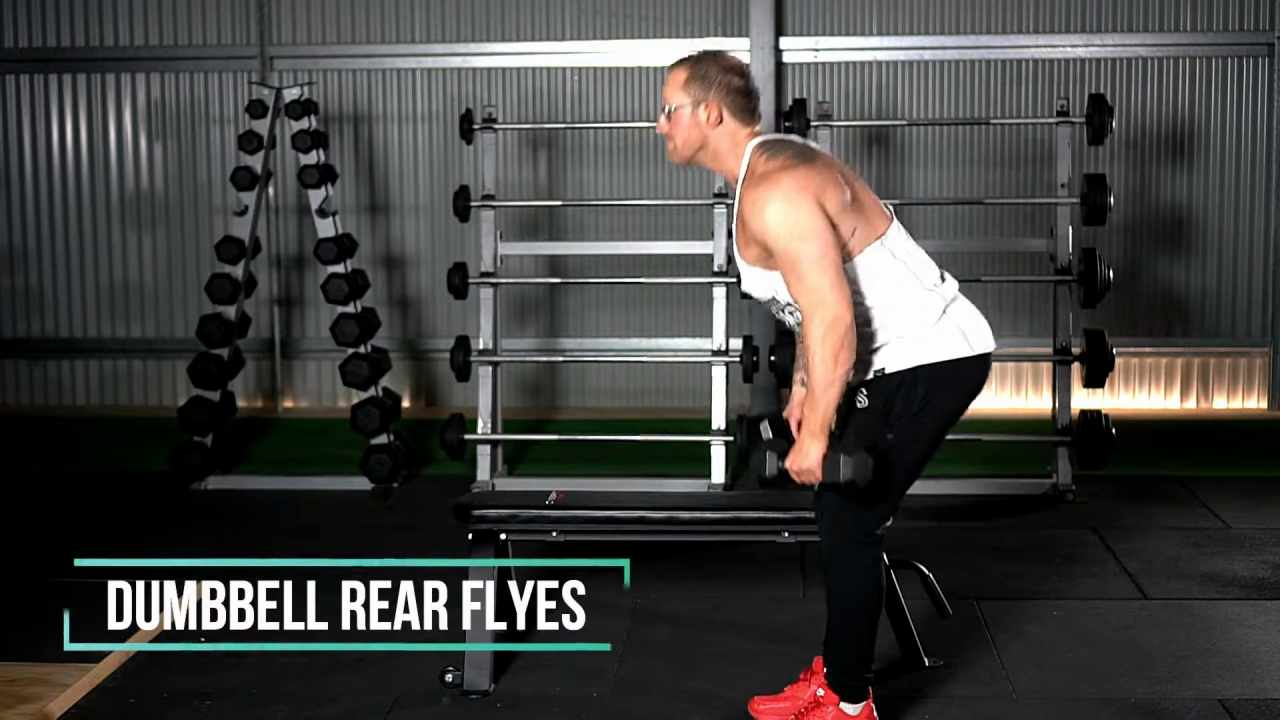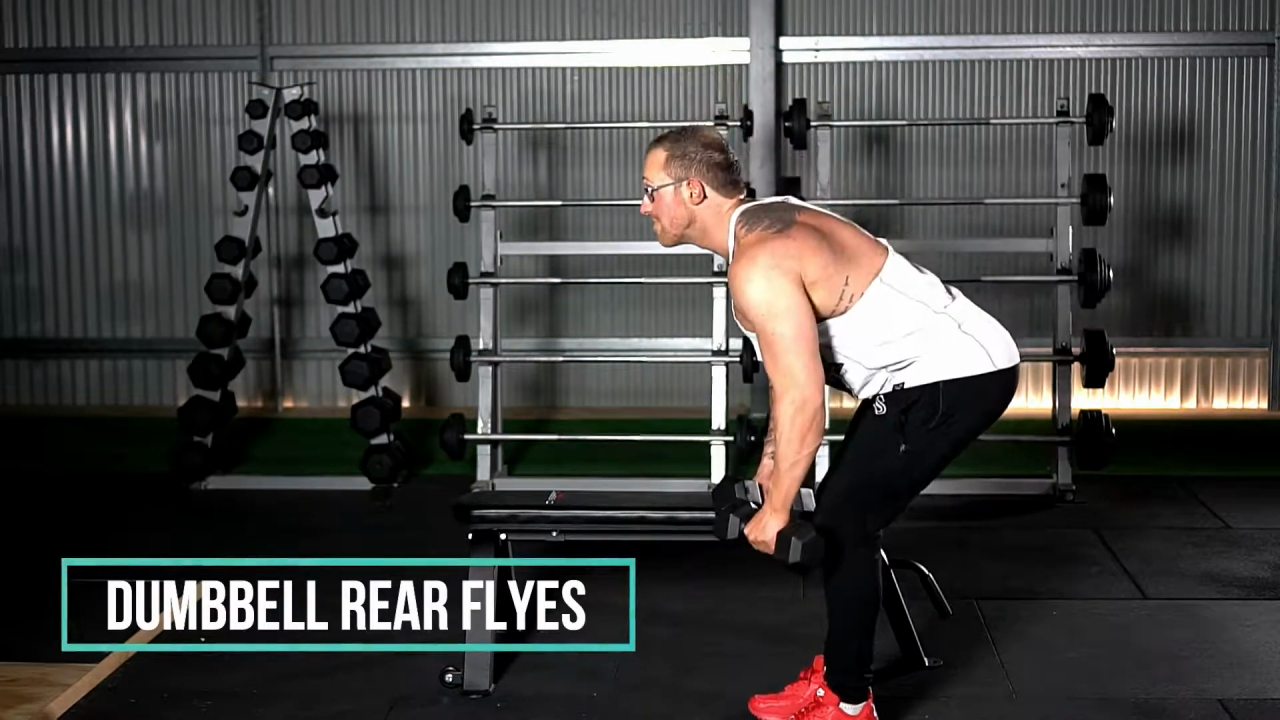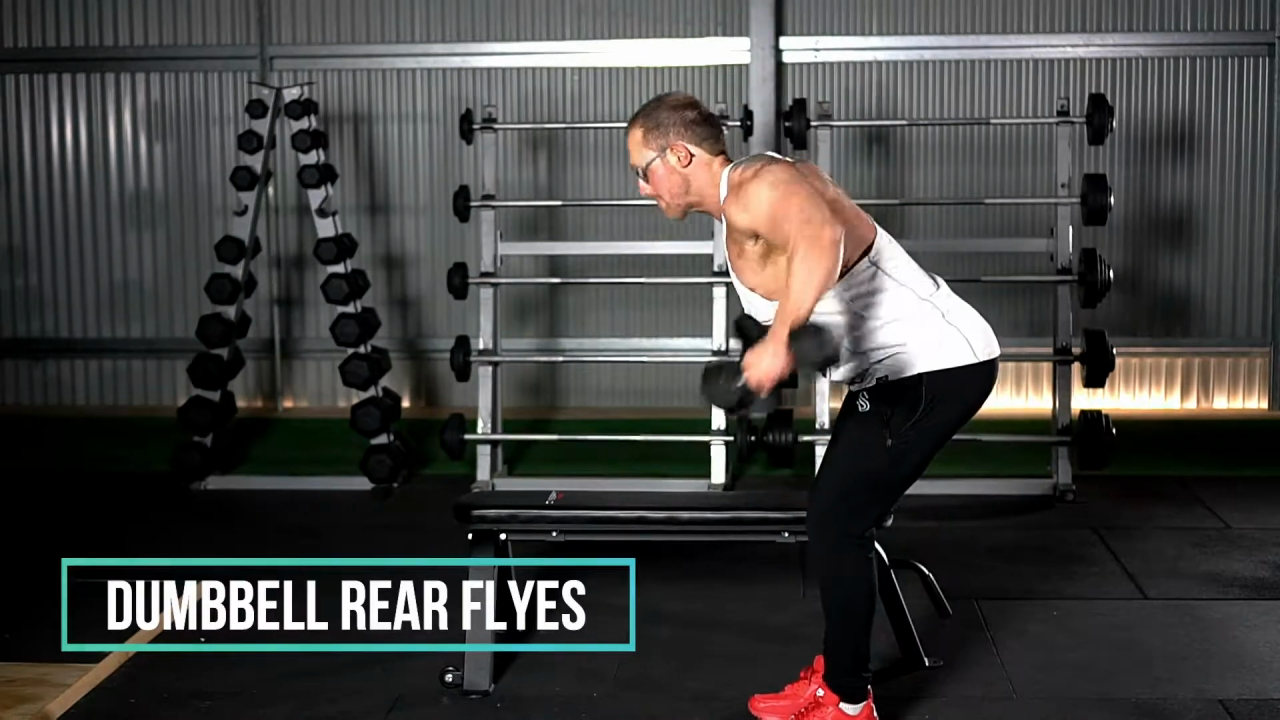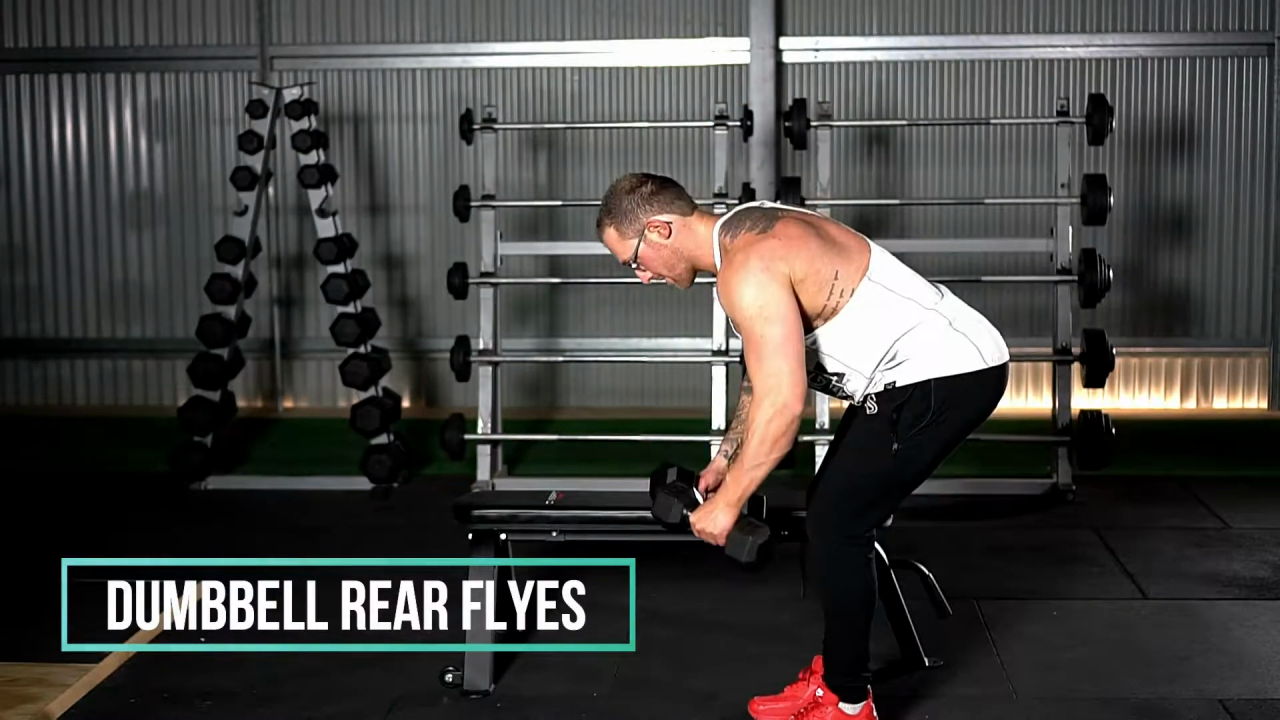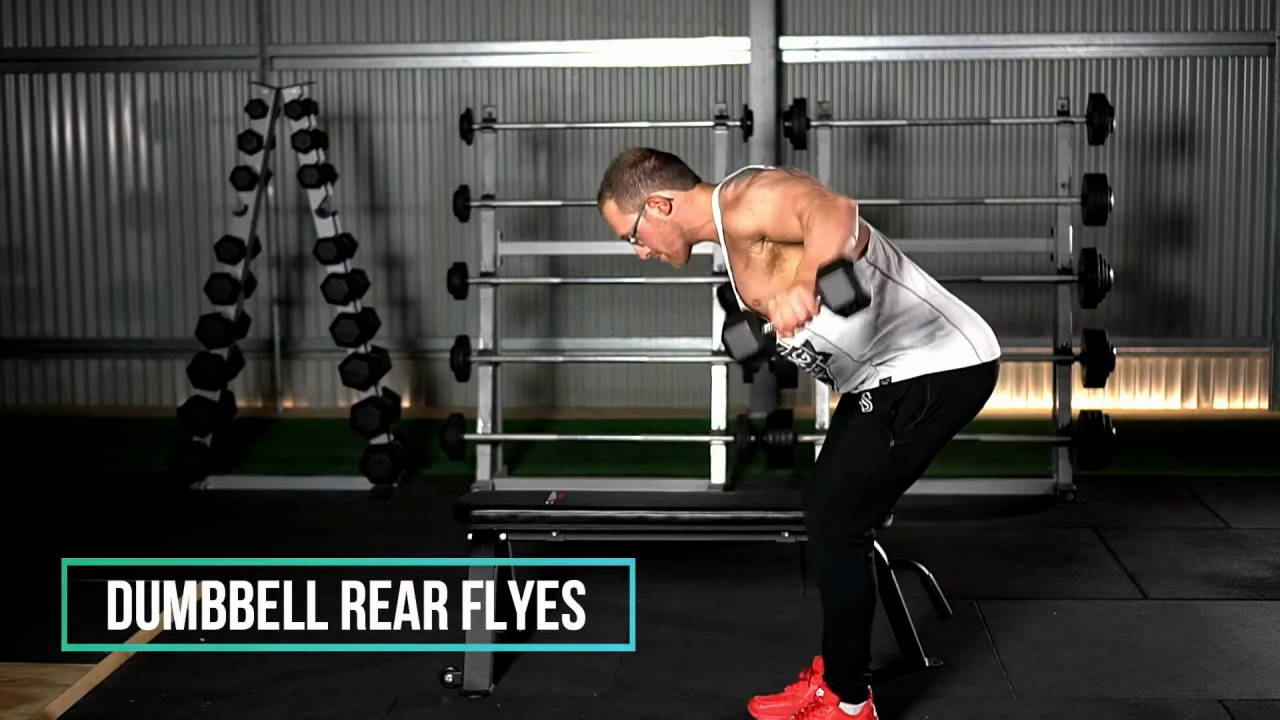
dt=1s
person 1, frame 1
left shoulder: (773, 190)
right shoulder: (773, 169)
left elbow: (833, 318)
left wrist: (813, 436)
right wrist: (803, 389)
left hip: (928, 360)
right hip: (915, 353)
left knee: (848, 523)
right knee: (842, 515)
person 1, frame 2
left shoulder: (758, 264)
right shoulder: (765, 227)
left elbow: (802, 397)
right elbow: (796, 371)
left wrist: (775, 509)
right wrist: (771, 462)
left hip: (955, 375)
right hip: (944, 364)
left knee: (843, 524)
right knee: (841, 512)
person 1, frame 3
left shoulder: (751, 193)
right shoulder: (751, 189)
left elbow: (821, 232)
left wrist: (778, 342)
right wrist: (785, 329)
left hip: (934, 364)
right hip: (918, 358)
left knee: (837, 522)
right knee: (836, 516)
person 1, frame 4
left shoulder: (748, 267)
right shoulder: (748, 237)
left elbow: (783, 403)
right elbow: (767, 372)
left wrist: (728, 503)
right wrist: (727, 455)
left hip: (944, 374)
right hip: (933, 366)
left knee: (836, 524)
right knee: (835, 517)
right ankle: (836, 676)
person 1, frame 5
left shoulder: (746, 202)
right shoulder: (737, 213)
left elbow: (835, 215)
left wrist: (803, 286)
right wrist: (762, 307)
left hip: (935, 367)
right hip: (900, 366)
left knee: (836, 523)
right knee: (830, 512)
